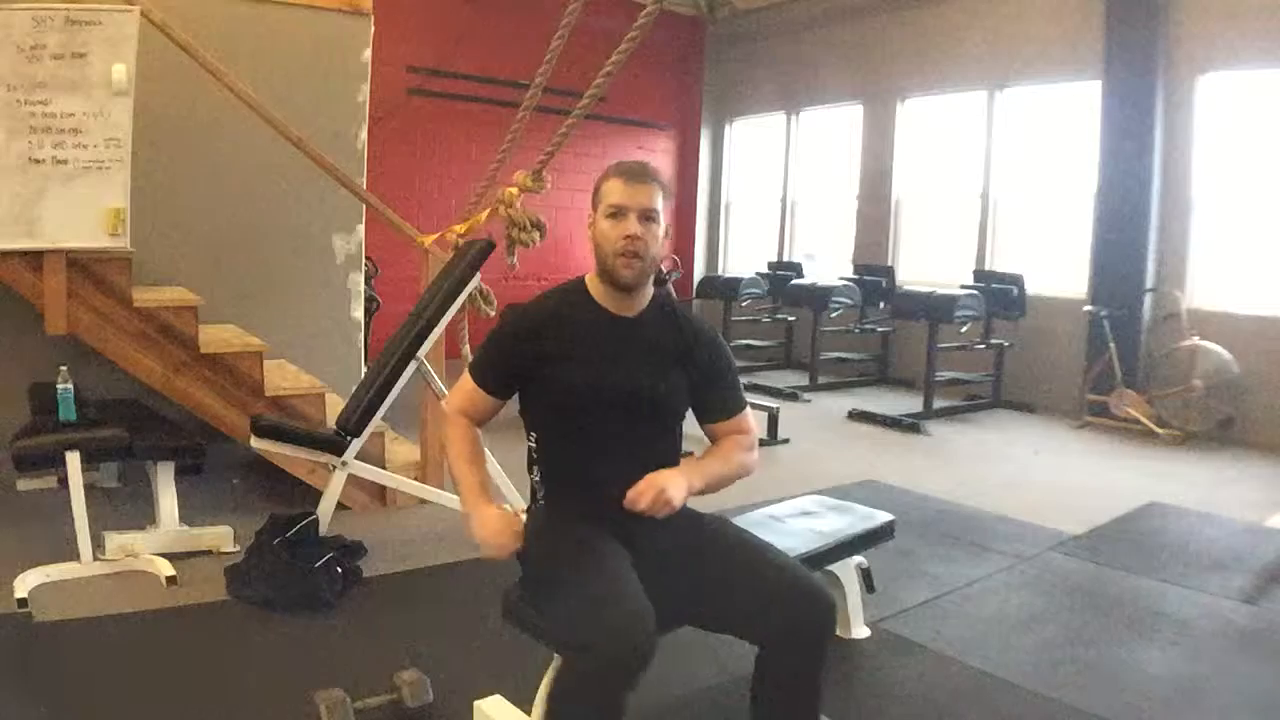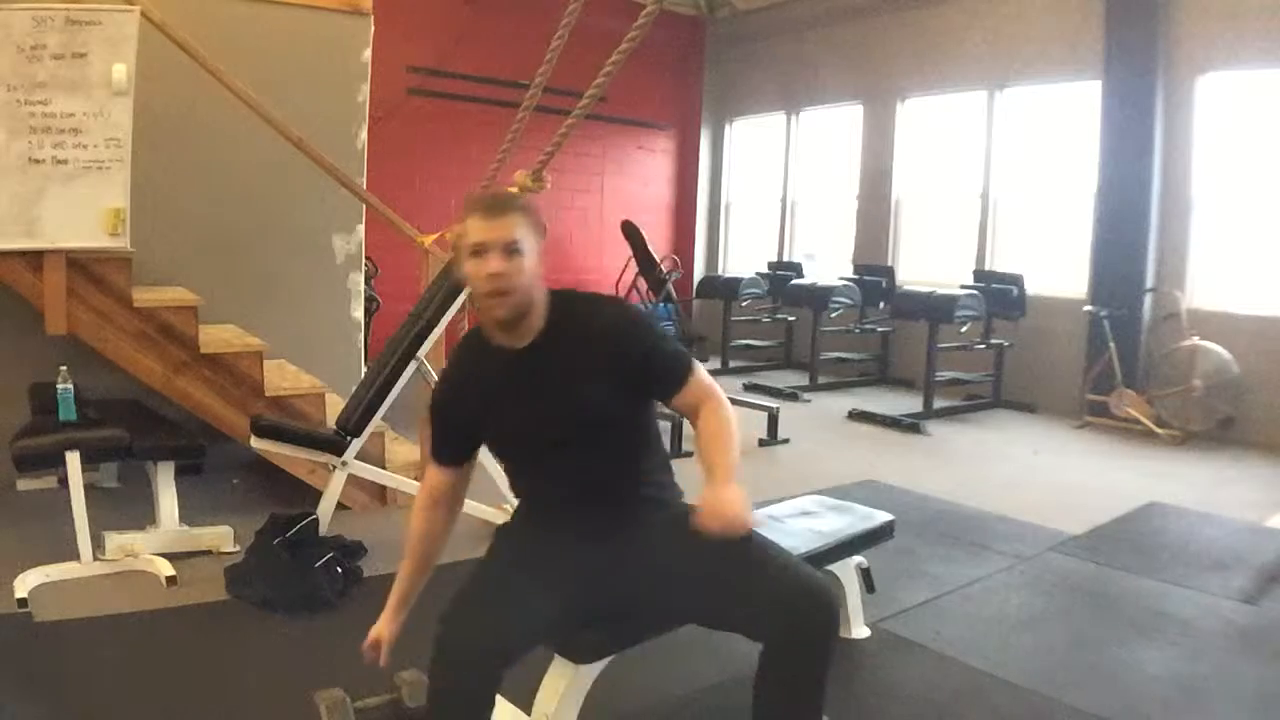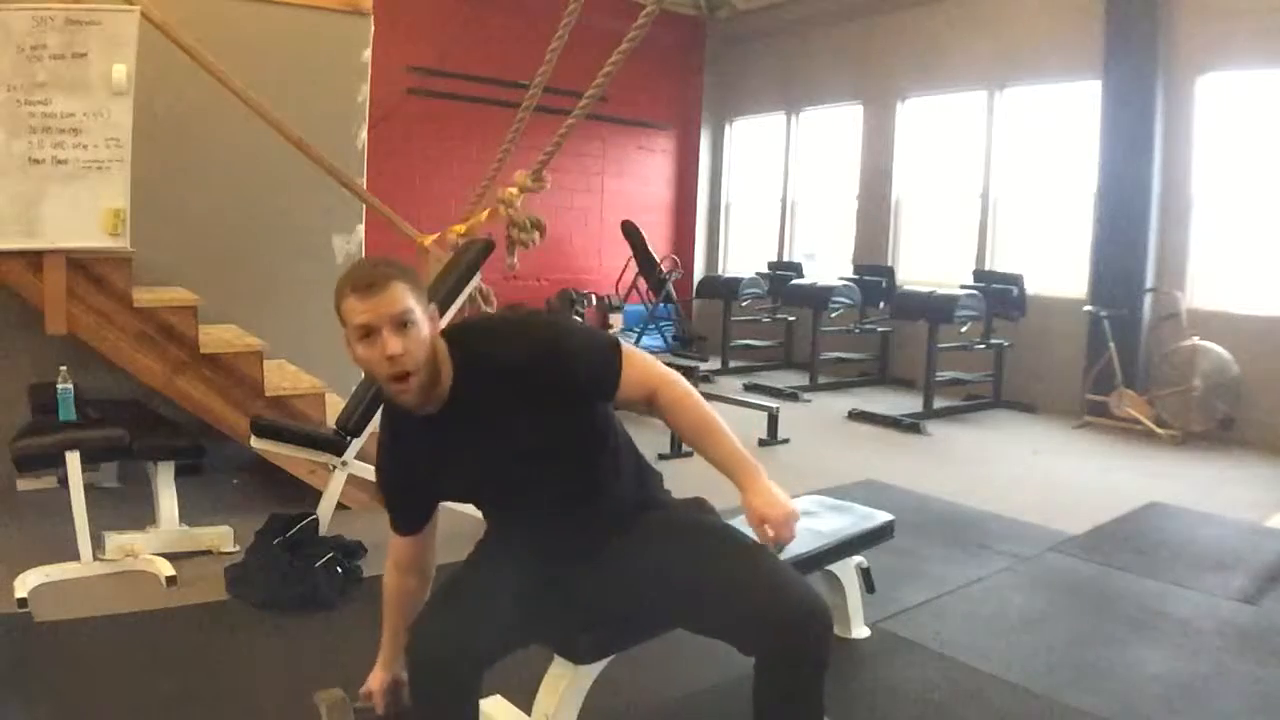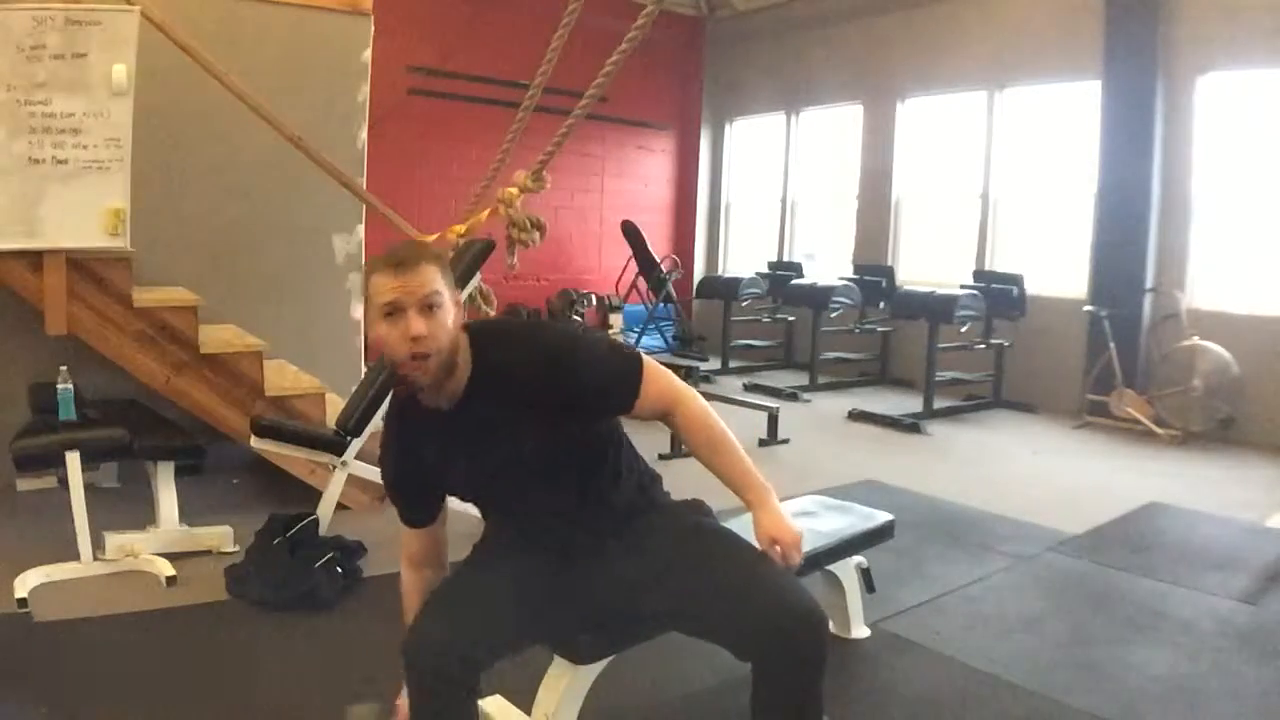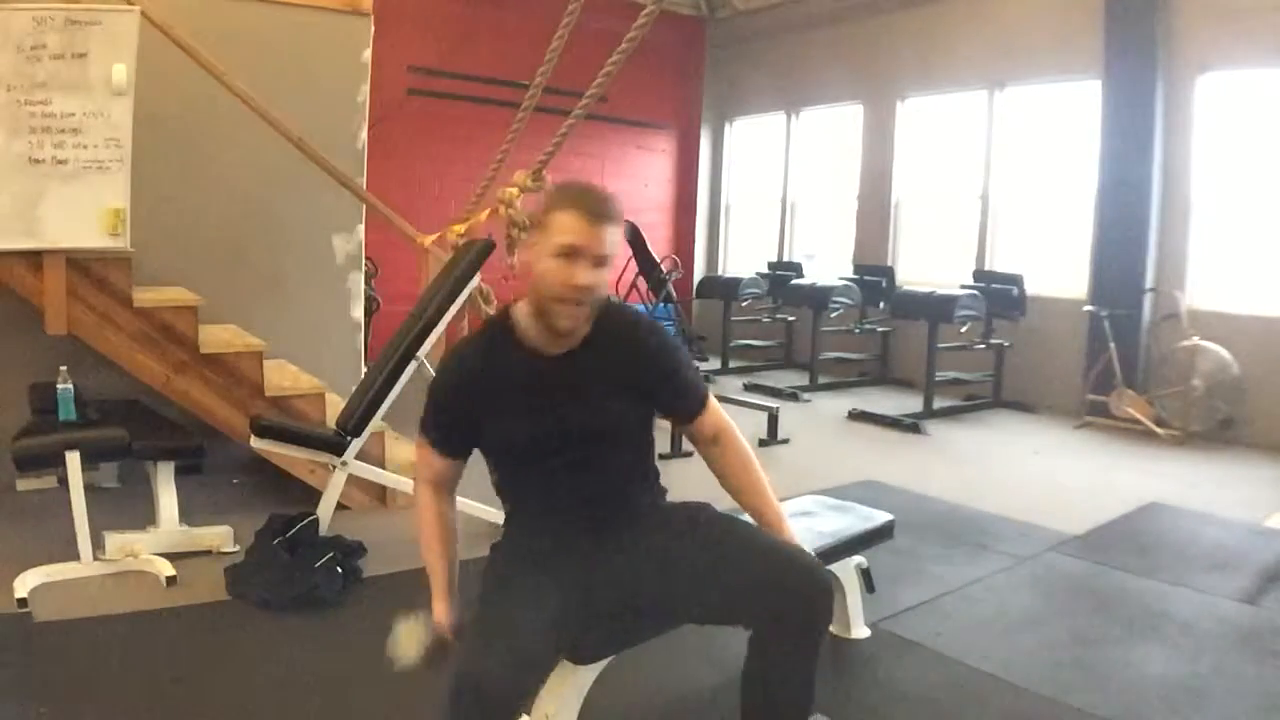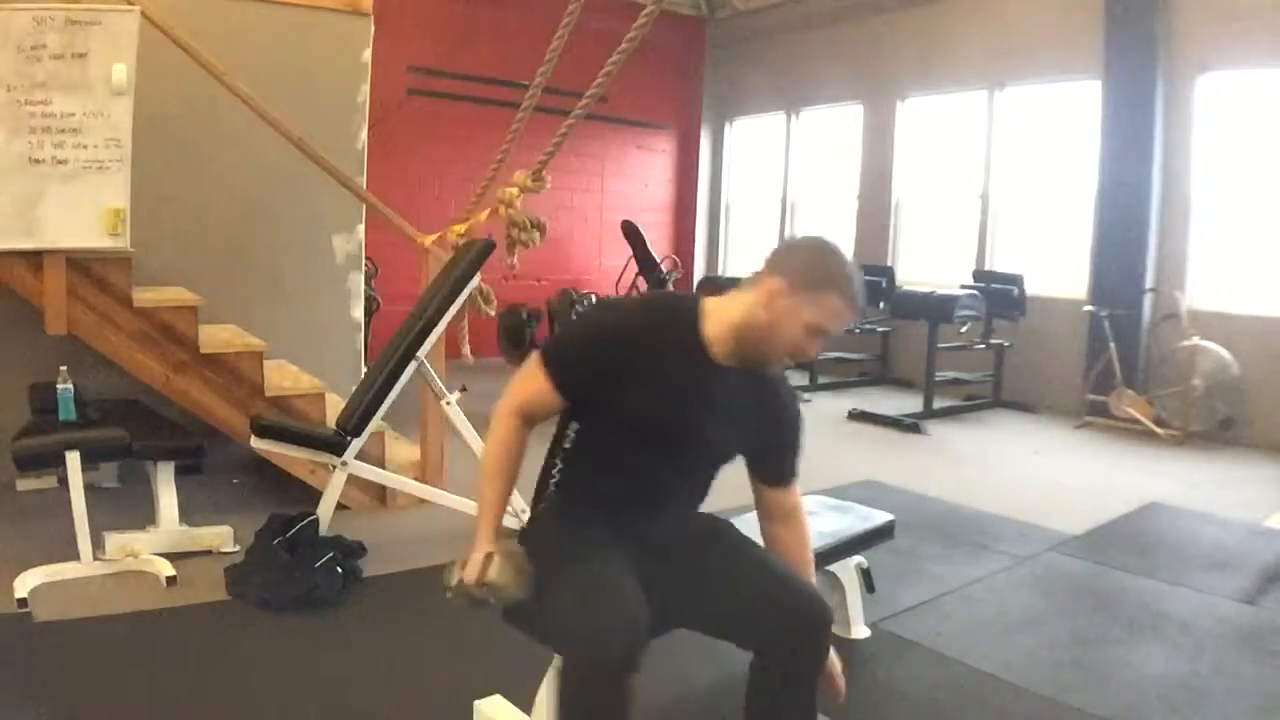
dt=0.4s
person 1, frame 1
left shoulder: (690, 338)
right shoulder: (536, 324)
left elbow: (742, 443)
right elbow: (459, 415)
left wrist: (687, 476)
right wrist: (480, 508)
left hip: (662, 523)
right hip: (568, 528)
left knee: (807, 608)
right knee: (623, 632)
person 1, frame 2
left shoulder: (613, 328)
right shoulder: (464, 379)
left elbow: (707, 401)
right elbow: (439, 496)
left wrist: (724, 482)
right wrist: (396, 607)
left hip: (652, 527)
right hip: (551, 537)
left knee: (809, 605)
right knee: (465, 642)
person 1, frame 3
left shoulder: (519, 347)
right shoulder: (400, 447)
left elbow: (657, 385)
right elbow: (409, 565)
left wrist: (752, 481)
right wrist: (388, 661)
left hip: (638, 523)
right hip: (532, 552)
left knee: (799, 620)
right knee: (435, 650)
person 1, frame 4
left shoulder: (540, 354)
right shoulder: (406, 440)
left elbow: (673, 400)
right elbow: (424, 561)
left wrist: (763, 502)
left hip: (638, 529)
right hip: (528, 555)
left knee: (794, 624)
right knee: (433, 651)
person 1, frame 5
left shoulder: (637, 342)
right shoulder: (472, 369)
left elbow: (713, 435)
right elbow: (433, 482)
left wrist: (781, 535)
right wrist: (443, 602)
left hip: (645, 531)
right hip: (543, 552)
left knee: (803, 587)
person 1, frame 6
left shoulder: (769, 398)
right shoulder: (630, 330)
left elbow: (782, 512)
right elbow: (516, 411)
left wrist: (806, 625)
right wrist: (487, 541)
left hip: (674, 535)
right hip: (577, 530)
left knee: (804, 622)
right knee: (609, 630)
